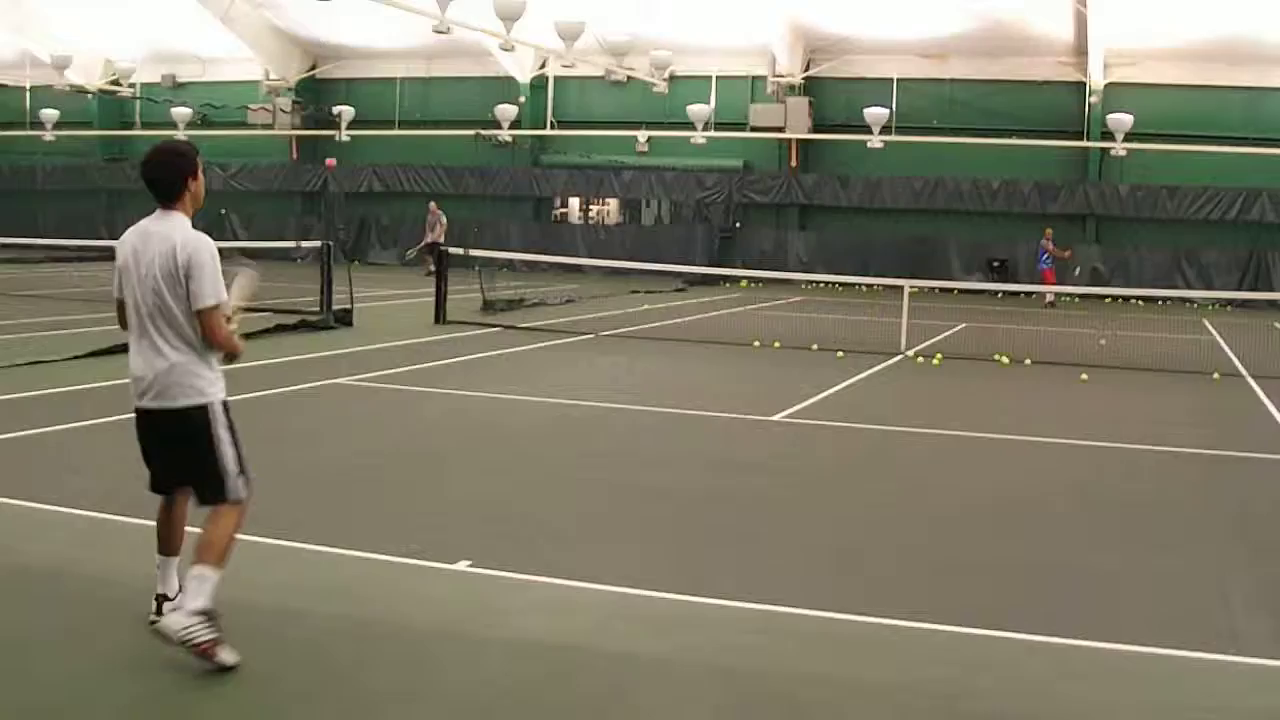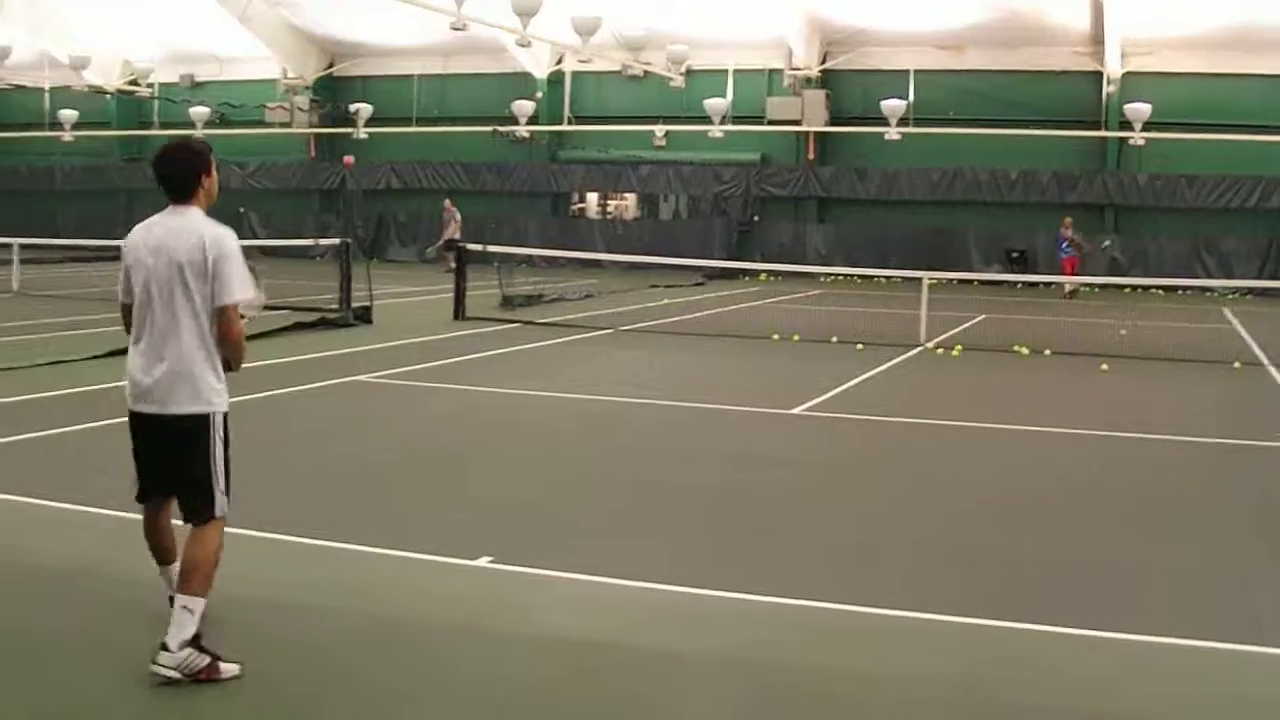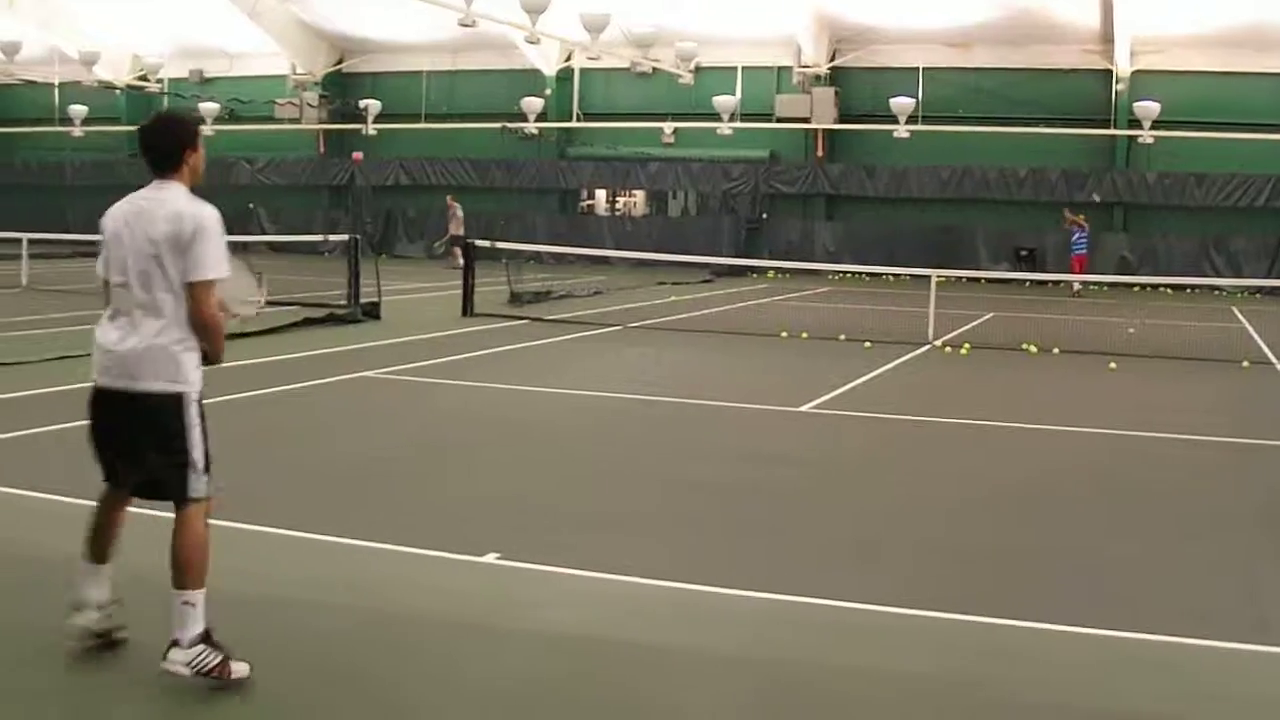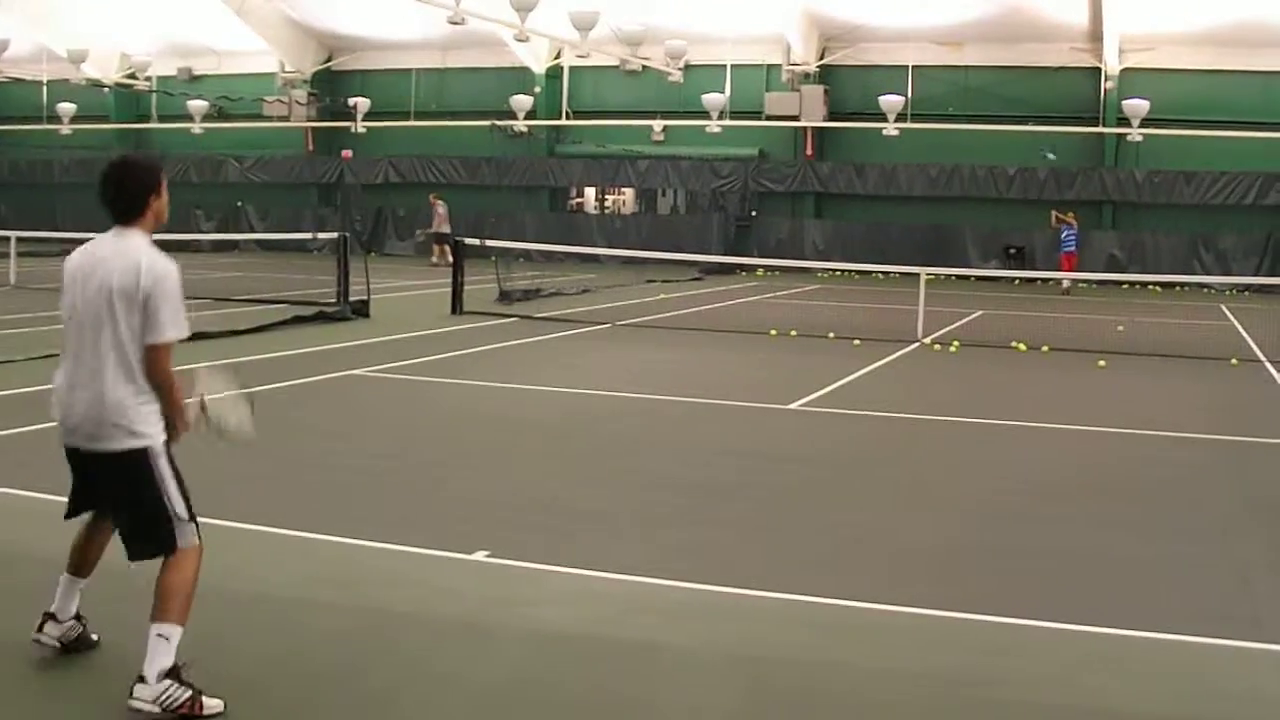
dt=0.2s
person 1, frame 1
left shoulder: (129, 240)
right shoulder: (194, 246)
left elbow: (126, 318)
right elbow: (212, 331)
right wrist: (235, 342)
left hip: (147, 390)
right hip: (194, 392)
left knee: (174, 492)
right knee: (229, 501)
left ankle: (168, 594)
right ankle: (194, 617)
person 1, frame 2
left shoulder: (136, 239)
right shoulder: (217, 239)
left elbow: (129, 318)
right elbow: (230, 330)
right wrist: (234, 359)
left hip: (142, 393)
right hip: (194, 398)
left knee: (156, 502)
right knee: (206, 520)
left ankle: (177, 594)
right ankle: (179, 645)
person 1, frame 3
left shoulder: (118, 214)
right shoulder: (197, 215)
left elbow: (115, 294)
right elbow: (202, 308)
right wrist: (215, 342)
left hip: (111, 372)
right hip: (165, 378)
left knee: (118, 492)
right knee: (193, 501)
left ankle: (93, 613)
right ankle: (191, 641)
person 1, frame 4
left shoulder: (78, 259)
right shoulder: (155, 268)
right elbow: (159, 368)
left wrist: (159, 408)
right wrist: (178, 415)
left hip: (77, 423)
right hip: (129, 431)
left knee: (106, 514)
right knee: (183, 545)
left ankle: (60, 618)
